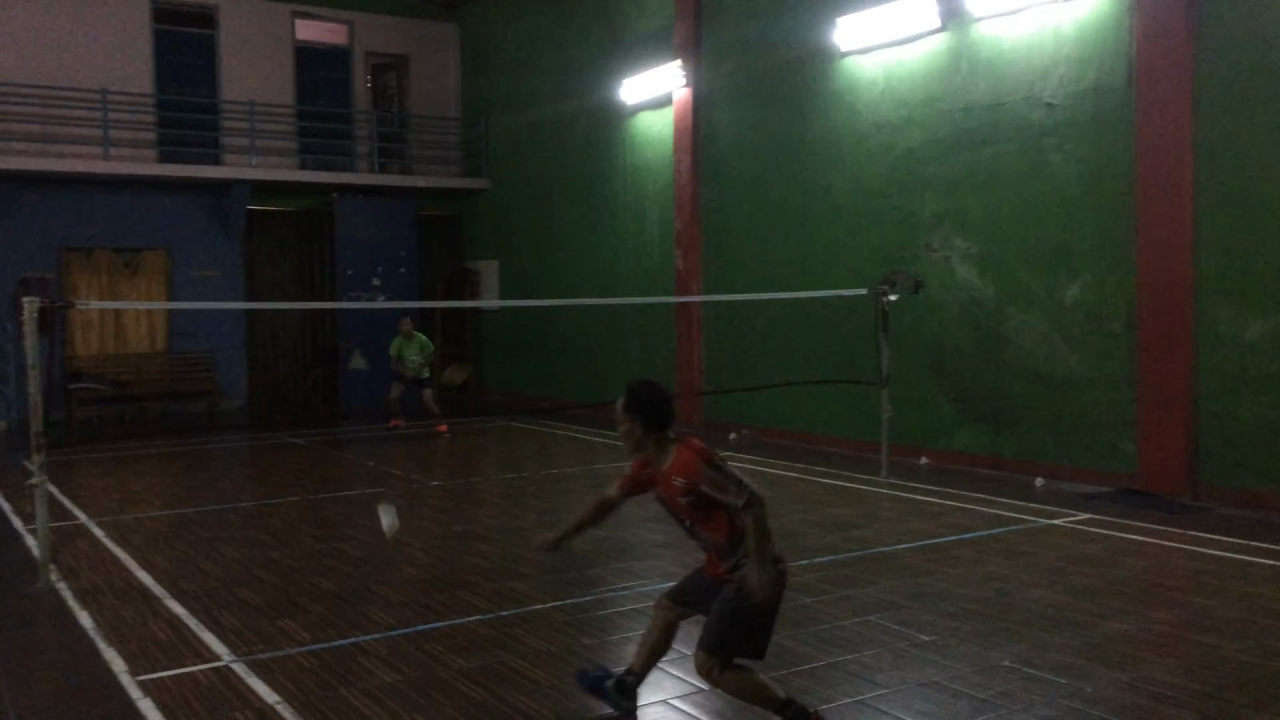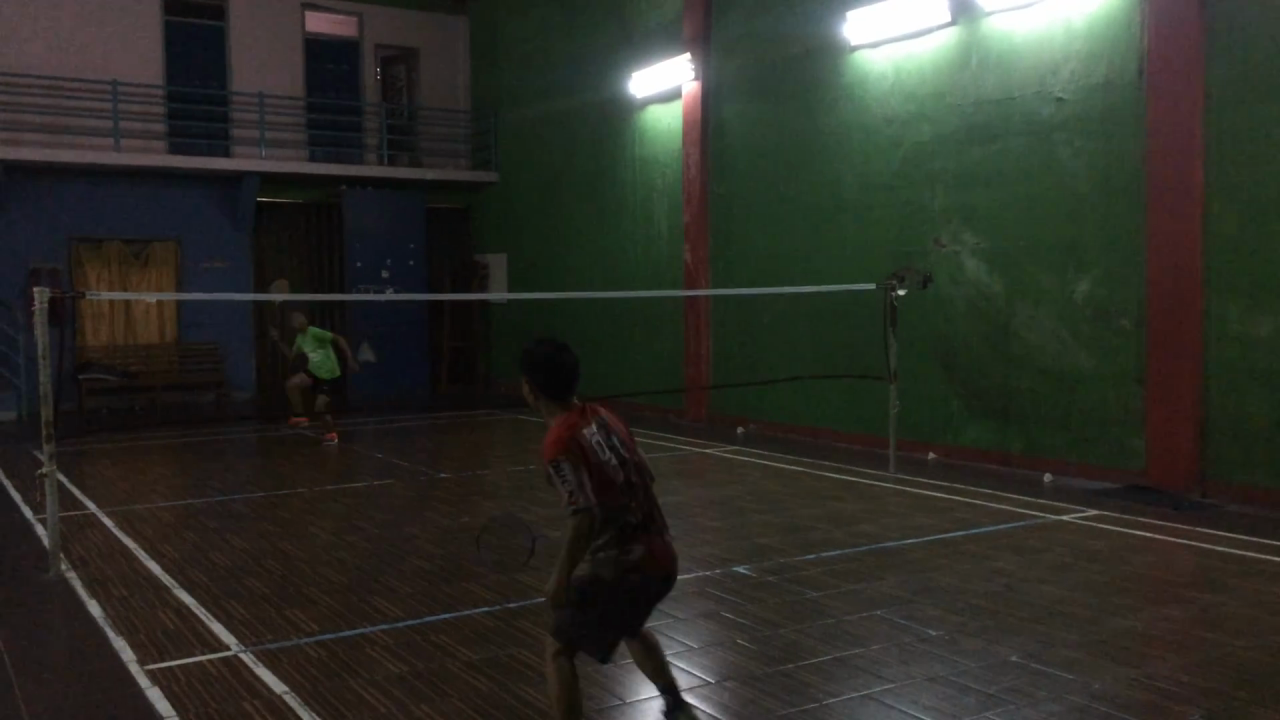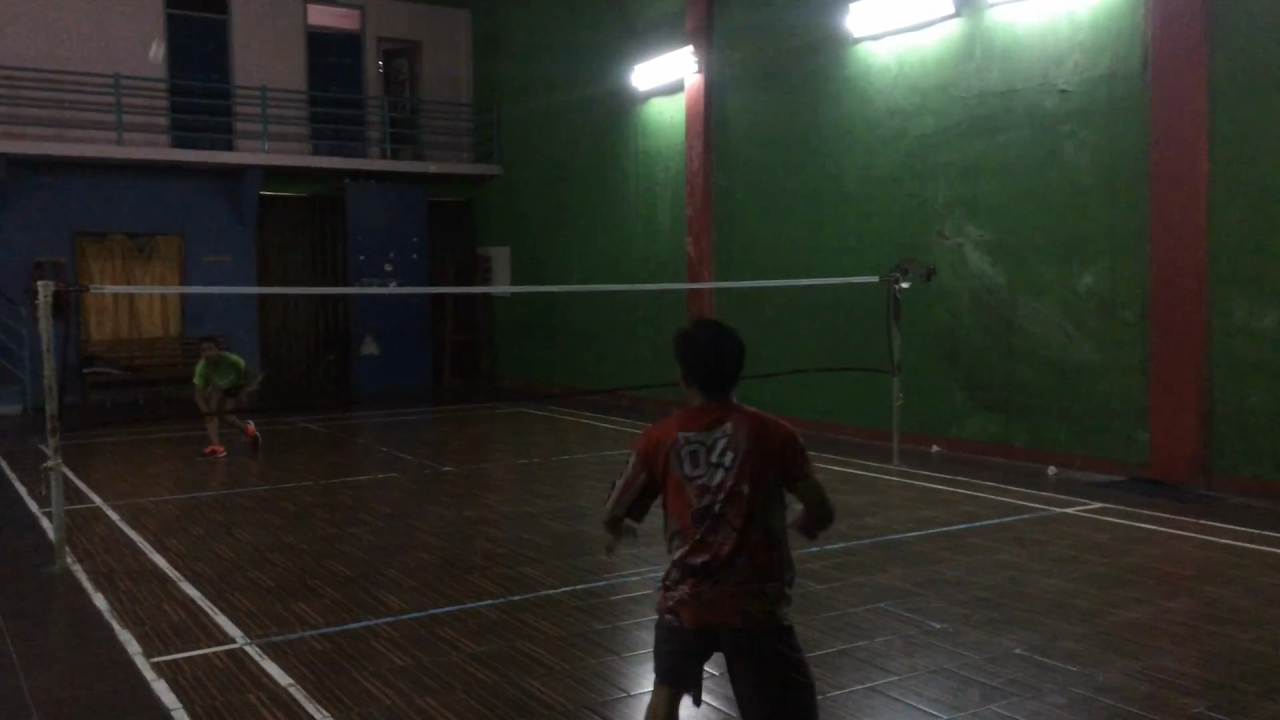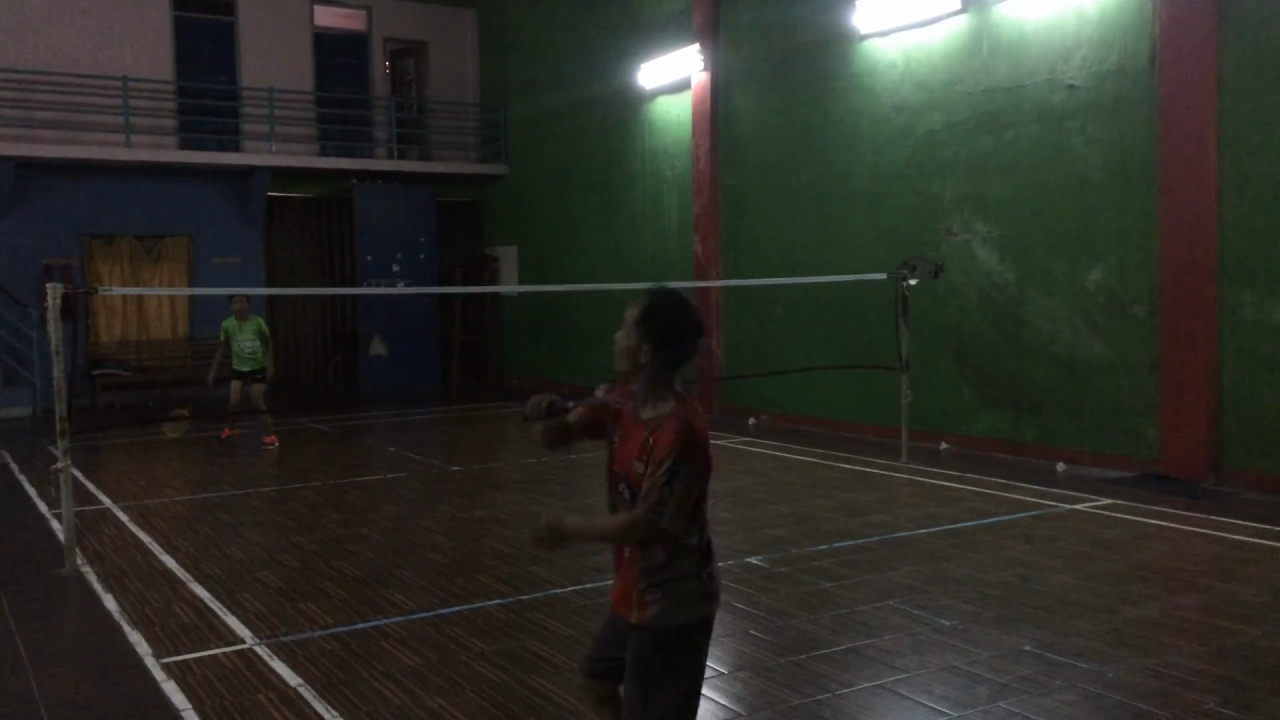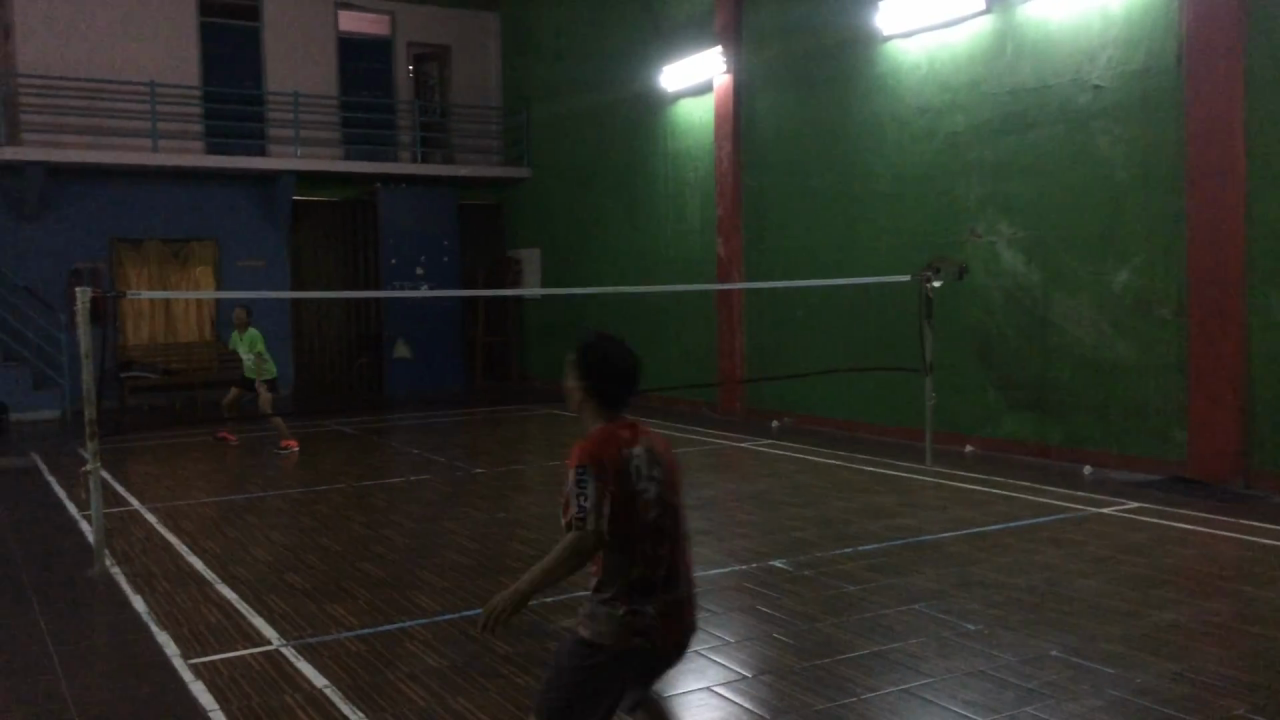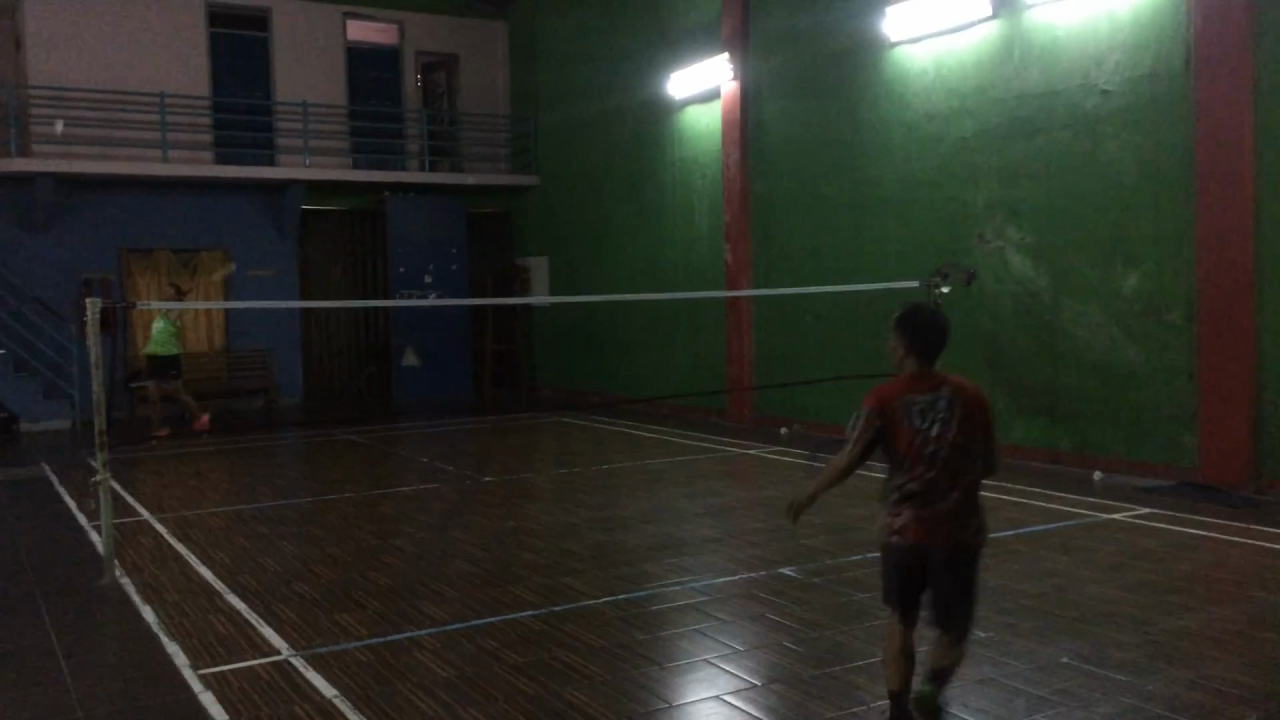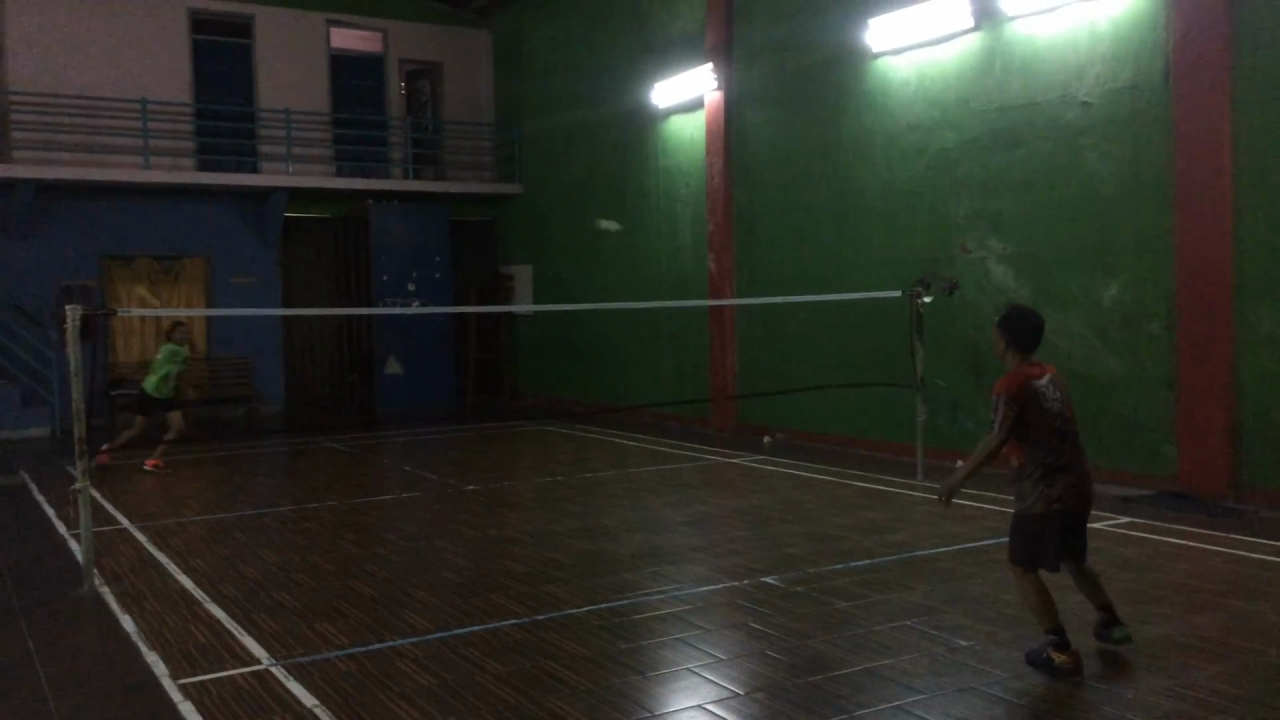
dt=0.7s
person 1, frame 1
left shoulder: (693, 461)
right shoulder: (648, 466)
left elbow: (751, 503)
right elbow: (609, 500)
left wrist: (760, 564)
right wrist: (566, 533)
left hip: (750, 573)
right hip: (723, 567)
left knee: (712, 665)
right knee: (665, 611)
right ankle: (624, 689)
person 1, frame 2
left shoulder: (558, 444)
right shoulder: (603, 421)
left elbow: (587, 516)
left wrist: (561, 576)
left hip: (617, 567)
right hip: (660, 559)
left knee: (559, 652)
right knee: (630, 628)
person 1, frame 3
left shoulder: (658, 441)
right shoulder: (773, 435)
left elbow: (613, 516)
right elbow: (822, 513)
left wrist: (619, 532)
right wrist: (806, 526)
left hip: (683, 604)
right hip: (756, 608)
person 1, frame 4
left shoulder: (681, 433)
right shoulder: (622, 399)
left elbow: (651, 524)
right elbow: (555, 437)
left wrist: (571, 530)
right wrist: (548, 416)
left hip: (672, 607)
right hip: (639, 599)
right knee: (597, 684)
person 1, frame 5
left shoulder: (593, 454)
right shoulder: (652, 445)
left elbow: (585, 540)
left wrist: (518, 594)
left hip: (618, 621)
right hip: (675, 619)
person 1, frame 6
left shoulder: (883, 400)
right shoulder: (970, 397)
left elbow: (849, 460)
right elbow: (987, 465)
left wrist: (808, 496)
left hip: (904, 529)
right hip: (958, 531)
left knee: (900, 623)
right knee: (952, 632)
person 1, frame 7
left shoulder: (1011, 386)
right shoulder: (1050, 377)
left elbow: (998, 440)
left wrist: (959, 477)
left hip: (1041, 496)
right hip: (1078, 487)
left knee: (1024, 568)
right knee: (1074, 560)
left ankle: (1061, 650)
right ankle: (1111, 622)
